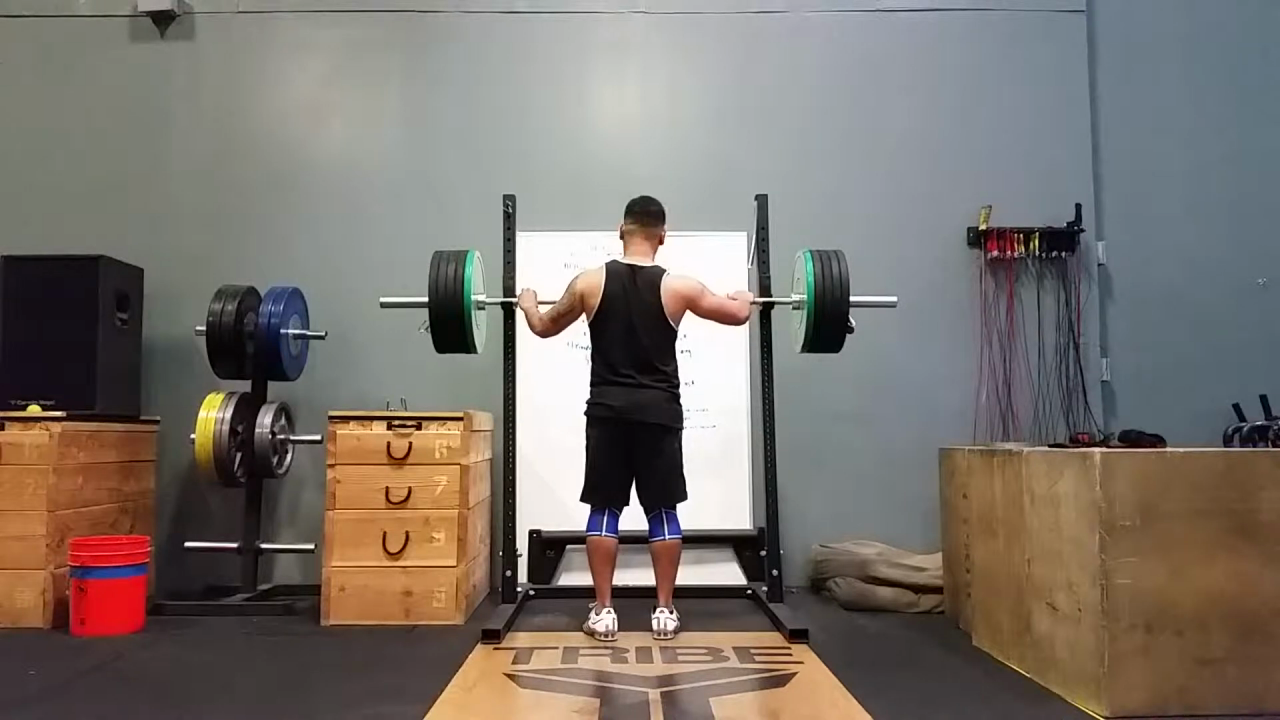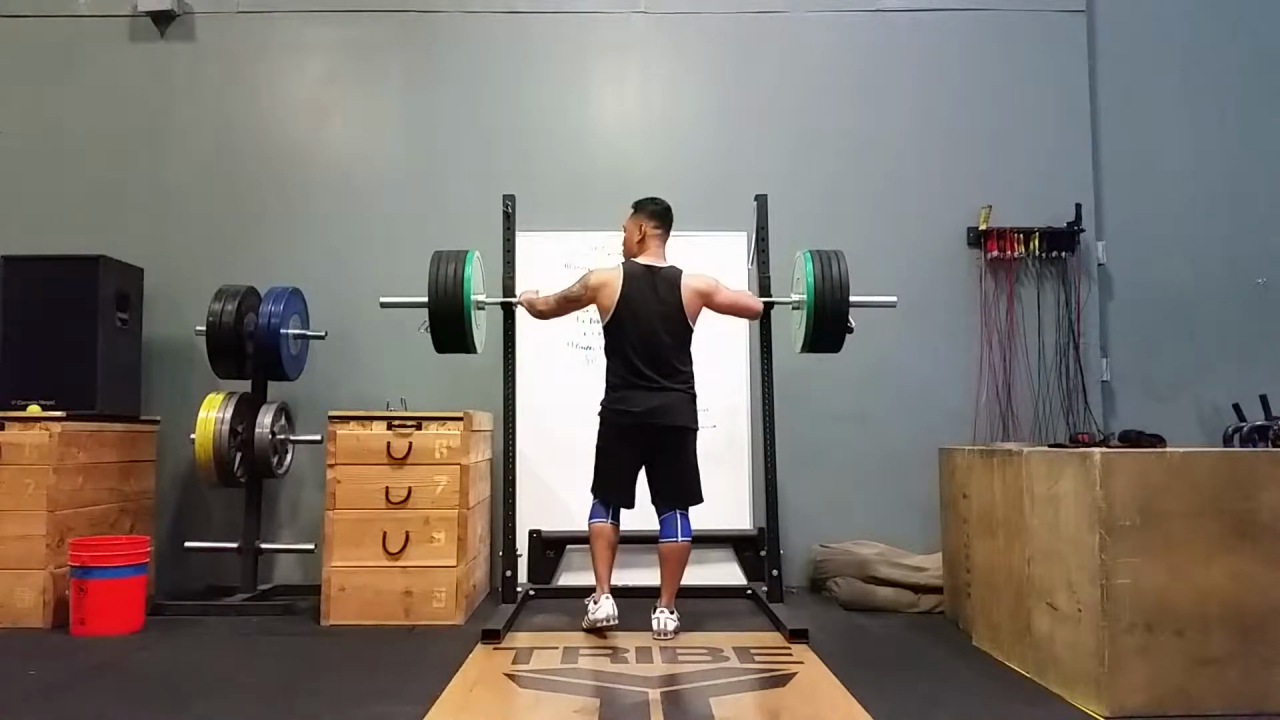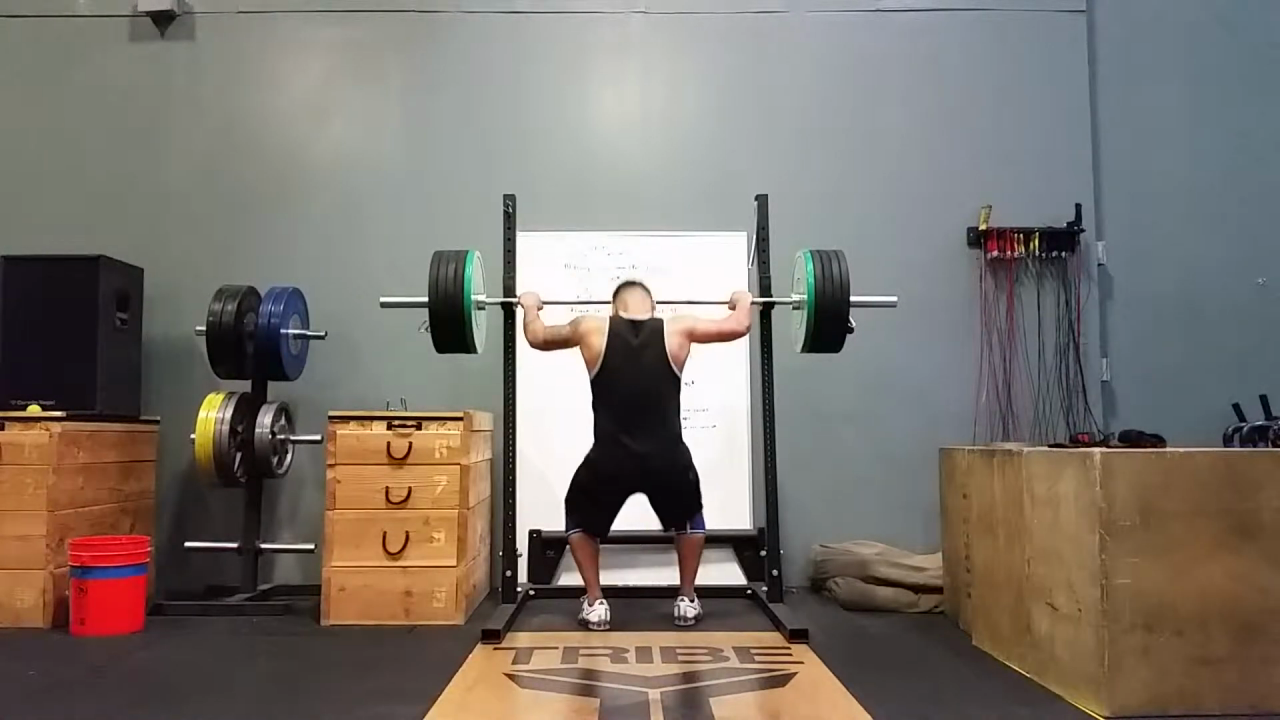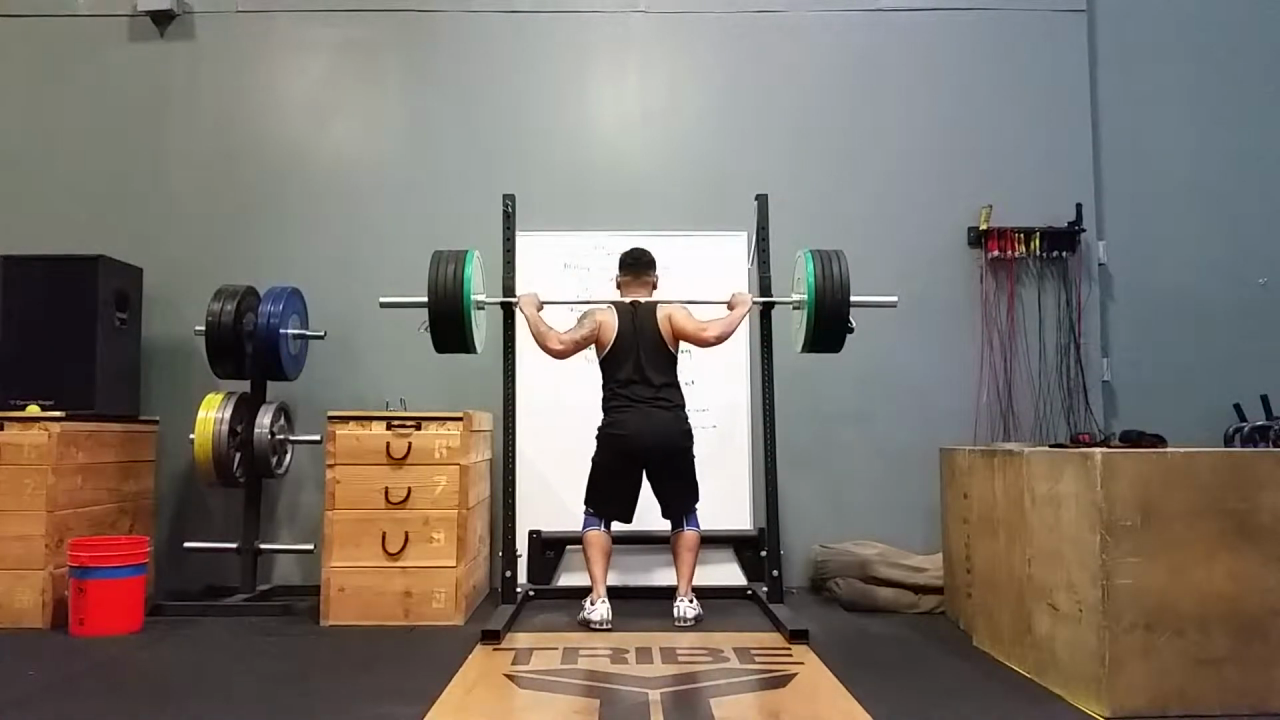
dt=1s
person 1, frame 1
left shoulder: (589, 282)
right shoulder: (677, 286)
left elbow: (544, 327)
right elbow: (738, 314)
left wrist: (527, 303)
right wrist: (745, 298)
left hip: (607, 411)
right hip: (659, 412)
left knee: (603, 510)
right knee: (663, 511)
left ankle: (603, 612)
right ankle: (665, 611)
person 1, frame 2
left shoulder: (604, 282)
right shoulder: (694, 285)
left elbow: (547, 308)
right elbow: (755, 308)
left wrist: (526, 300)
right wrist: (752, 297)
left hip: (622, 413)
right hip: (676, 414)
left knee: (606, 502)
right knee: (674, 510)
left ankle: (602, 598)
right ankle: (666, 610)
person 1, frame 3
left shoulder: (592, 330)
right shoulder: (677, 330)
left elbow: (536, 337)
right elbow: (738, 325)
left wrist: (530, 306)
right wrist: (742, 302)
left hip: (610, 459)
right hip: (668, 459)
left knee: (581, 521)
right knee: (689, 517)
left ankle: (595, 603)
right ankle: (687, 600)
person 1, frame 4
left shoulder: (601, 318)
right shoulder: (670, 314)
left elbow: (557, 346)
right elbow: (710, 335)
left wrist: (530, 311)
right wrist: (741, 308)
left hip: (620, 431)
right hip: (670, 430)
left knee: (598, 515)
right knee: (683, 514)
left ankle: (598, 601)
right ankle: (685, 600)
